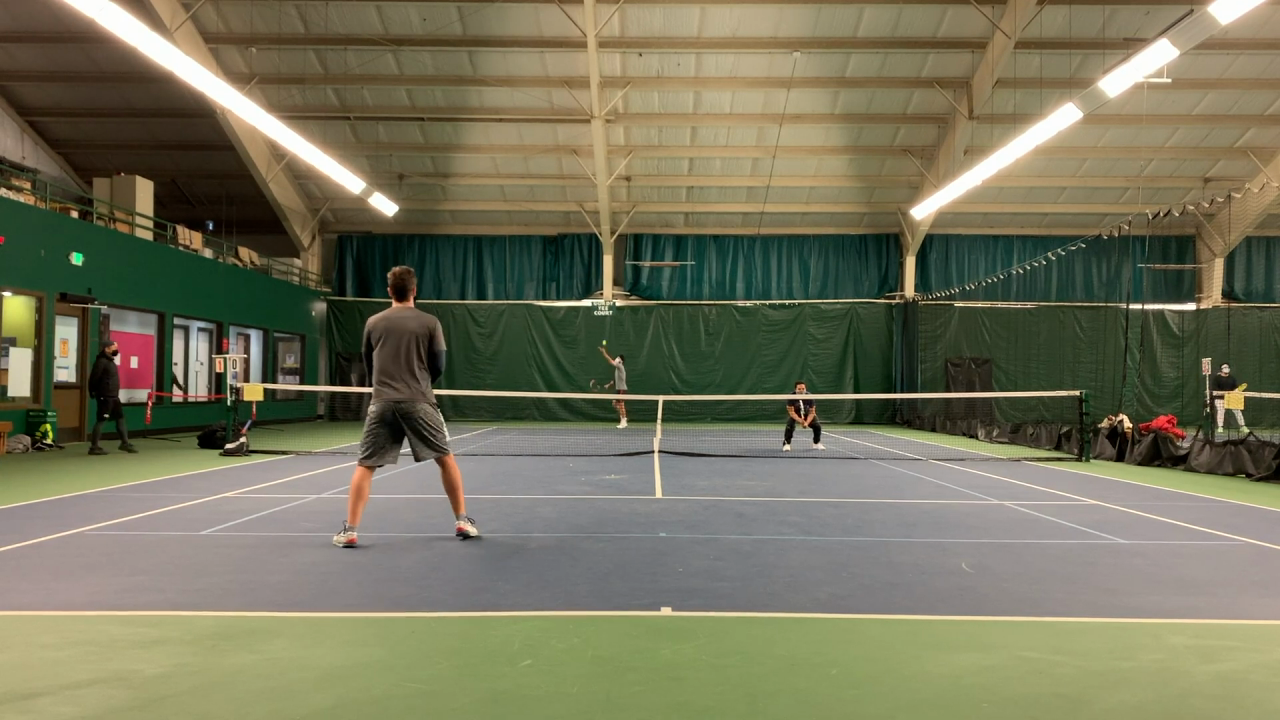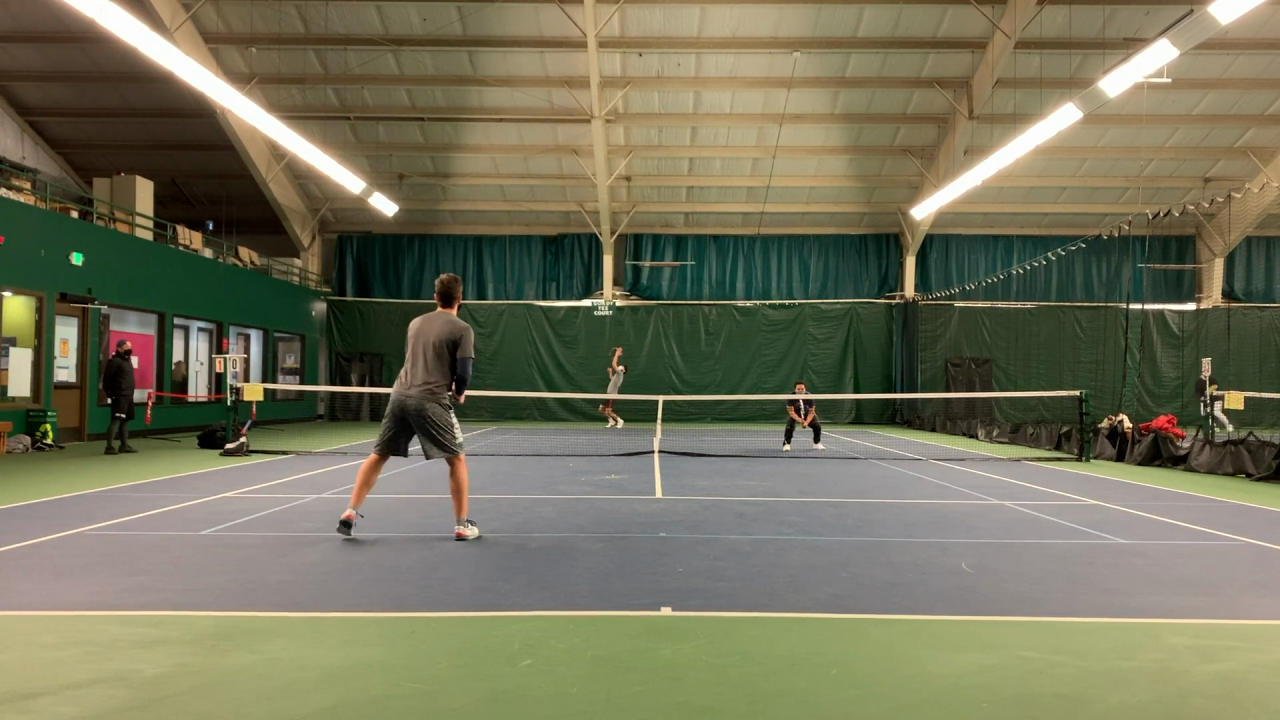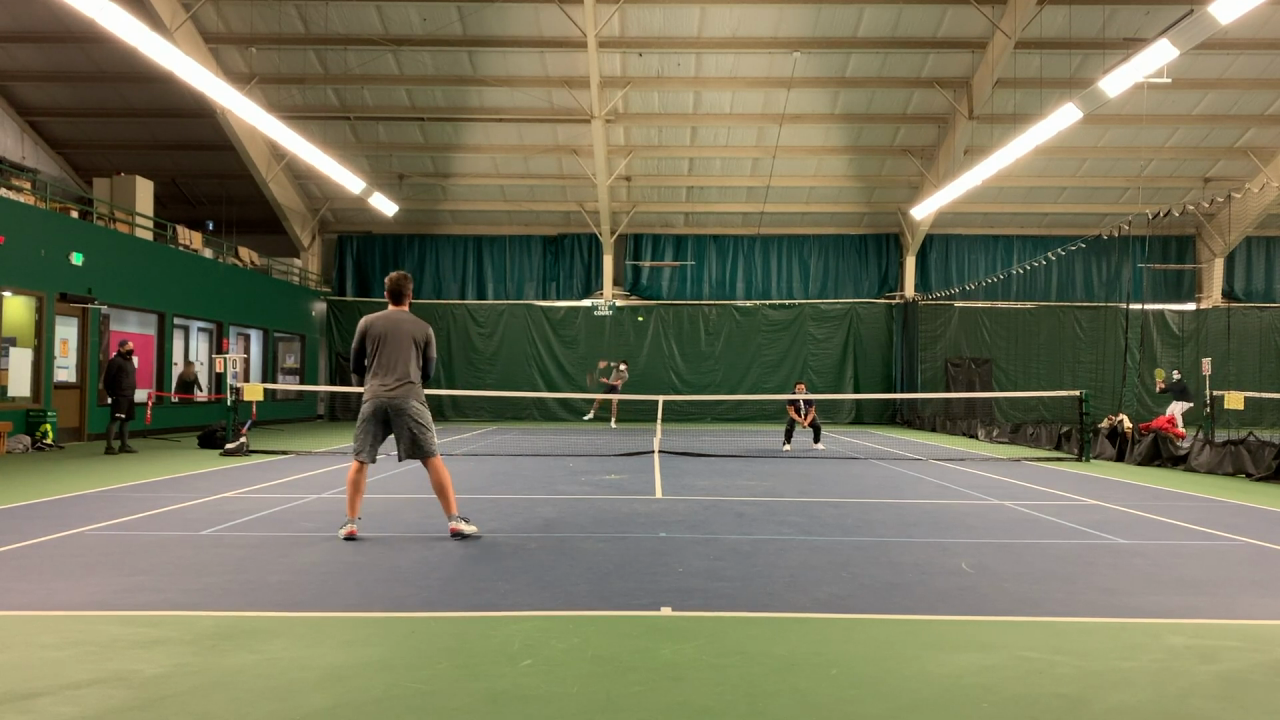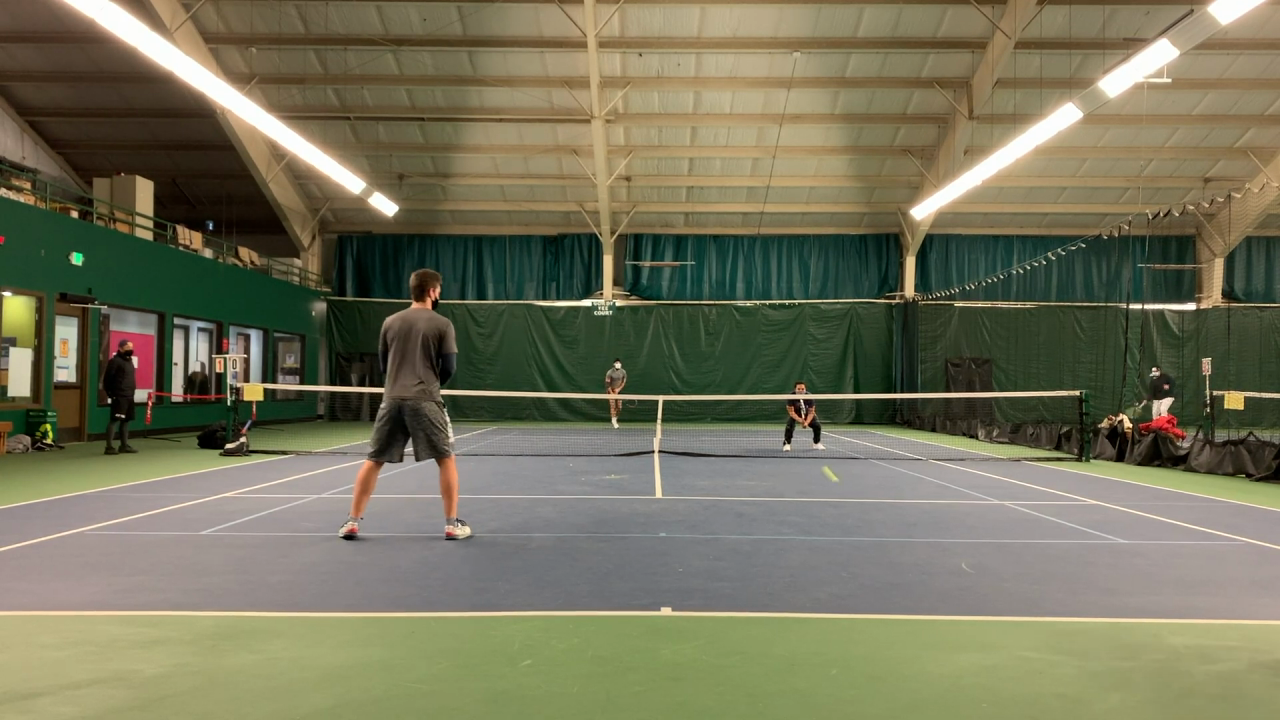
dt=0.5s
person 1, frame 1
left shoulder: (374, 323)
right shoulder: (430, 322)
left elbow: (368, 366)
right elbow: (438, 366)
left hip: (383, 403)
right hip: (419, 403)
left knee: (365, 466)
right knee: (446, 459)
left ankle: (350, 530)
right ankle: (462, 521)
person 1, frame 2
left shoulder: (416, 323)
right shoulder: (462, 329)
right elbow: (463, 374)
right wrist: (459, 393)
left hip: (400, 397)
right hip: (431, 402)
left knee: (378, 455)
right knee: (457, 460)
left ankle: (351, 511)
right ankle: (462, 525)
person 1, frame 3
left shoulder: (367, 322)
right shoulder: (424, 329)
left elbow: (355, 365)
right elbow: (428, 372)
left hip: (374, 400)
right hip: (410, 401)
left knee: (360, 461)
right knee: (432, 460)
left ankle: (350, 523)
right ankle: (455, 521)
person 1, frame 4
left shoulder: (390, 322)
right shoulder: (442, 324)
left elbow: (384, 363)
right elbow: (449, 368)
left hip: (392, 399)
right hip: (425, 401)
left knee: (373, 461)
right knee: (446, 460)
left ankle: (352, 522)
right ankle: (452, 524)
